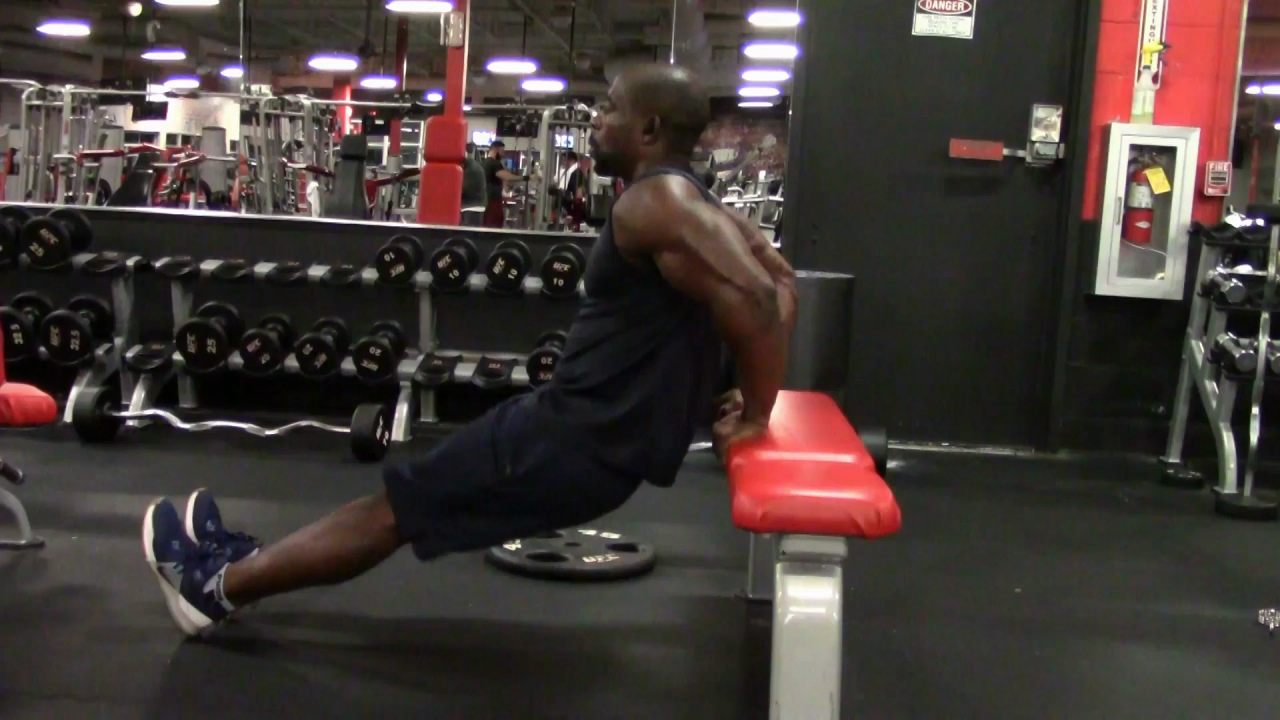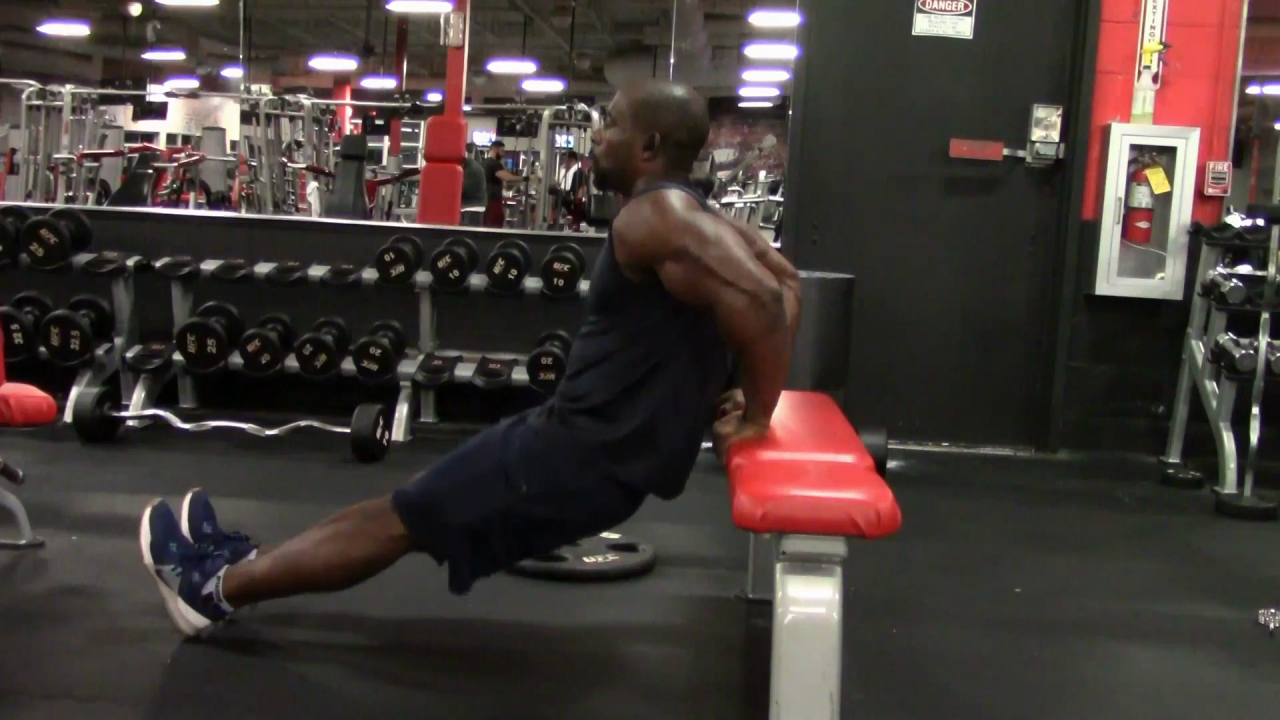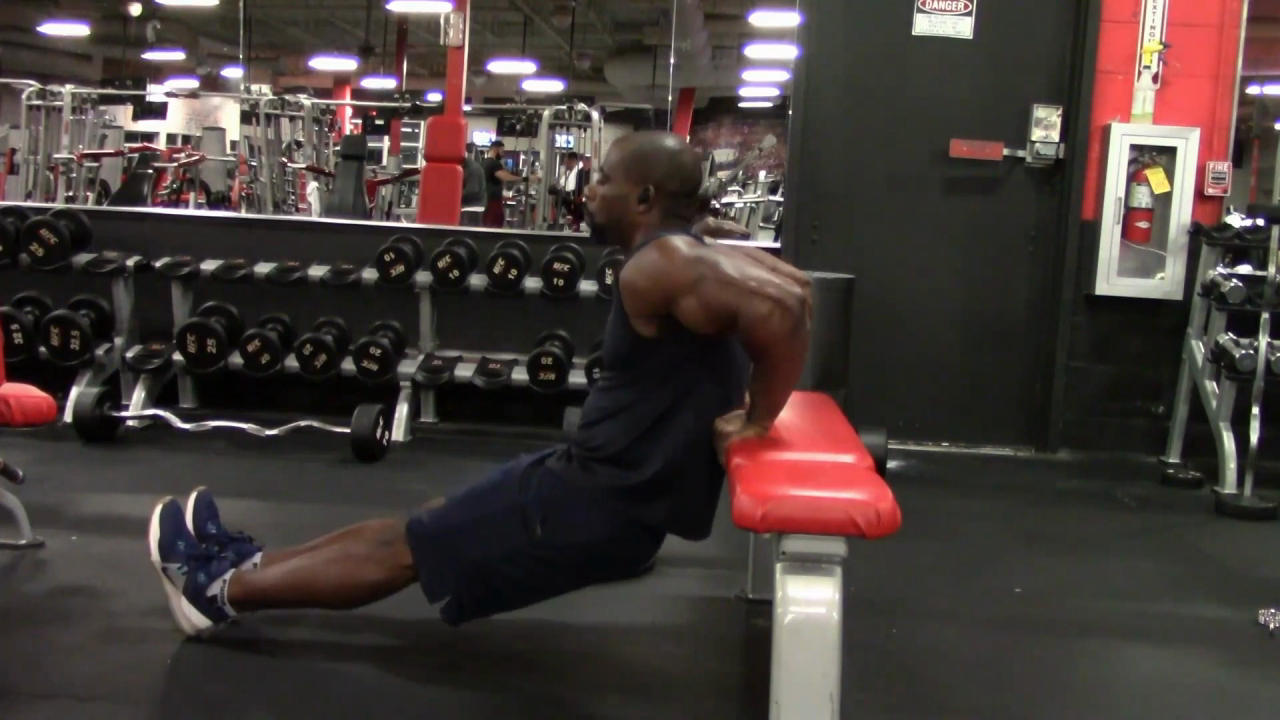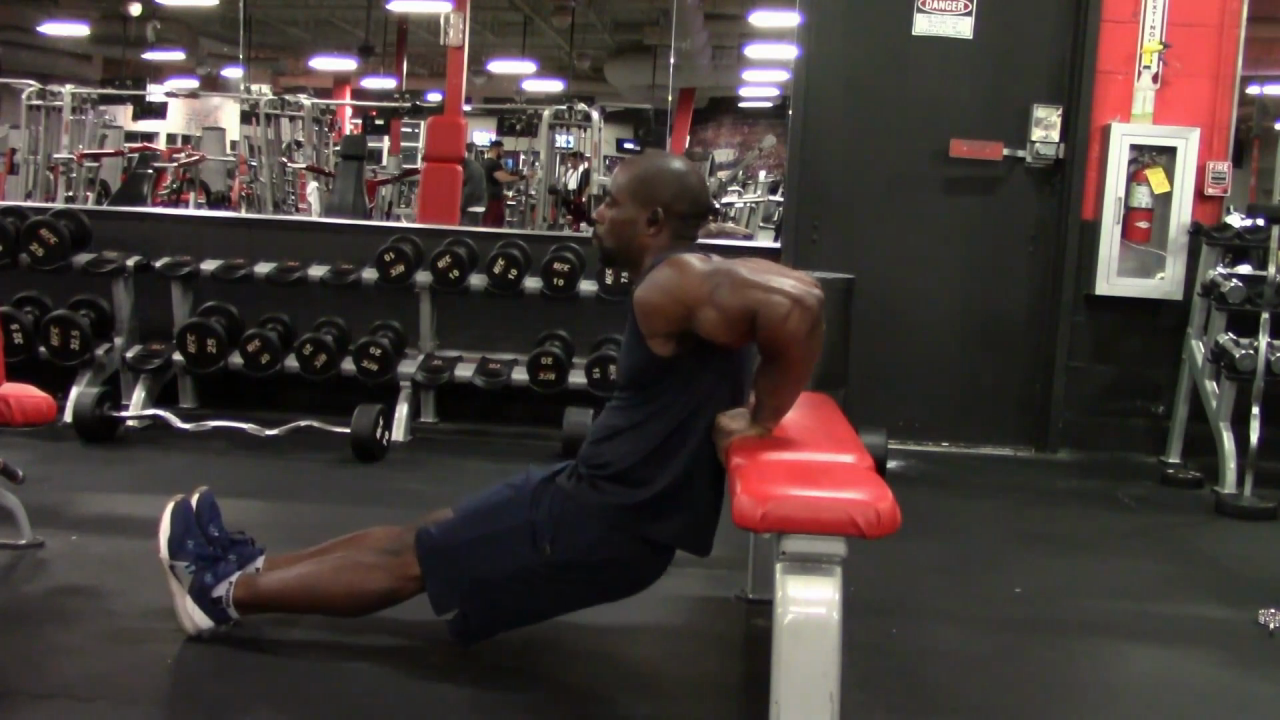
dt=0.4s
person 1, frame 1
left shoulder: (654, 202)
right shoulder: (690, 203)
left elbow: (752, 299)
right elbow: (780, 282)
left wrist: (756, 416)
right wrist: (751, 392)
left hip: (581, 441)
right hip: (593, 426)
left knee: (398, 507)
right knee: (409, 492)
left ankle: (216, 587)
right ankle: (245, 562)
person 1, frame 2
left shoulder: (655, 217)
right shoulder: (691, 215)
left elbow: (759, 302)
right elbow: (785, 284)
left wrist: (758, 417)
right wrist: (751, 394)
left hip: (589, 457)
right hip: (595, 438)
left knee: (401, 521)
right knee: (414, 502)
left ankle: (216, 588)
right ankle: (246, 562)
person 1, frame 3
left shoulder: (658, 266)
right shoulder: (692, 256)
left elbow: (780, 310)
right elbow: (797, 289)
left wrist: (759, 420)
right wrist: (754, 399)
left hip: (607, 503)
right hip: (603, 476)
left knee: (408, 550)
right knee: (428, 524)
left ankle: (221, 591)
right ankle: (251, 565)
person 1, frame 4
left shoulder: (671, 287)
right shoulder: (702, 277)
left elbow: (799, 310)
right elbow: (802, 291)
left wrist: (759, 421)
right wrist: (757, 403)
left hip: (612, 522)
right hip: (605, 490)
left knee: (413, 560)
right knee: (434, 531)
left ankle: (225, 592)
right ankle: (250, 567)
